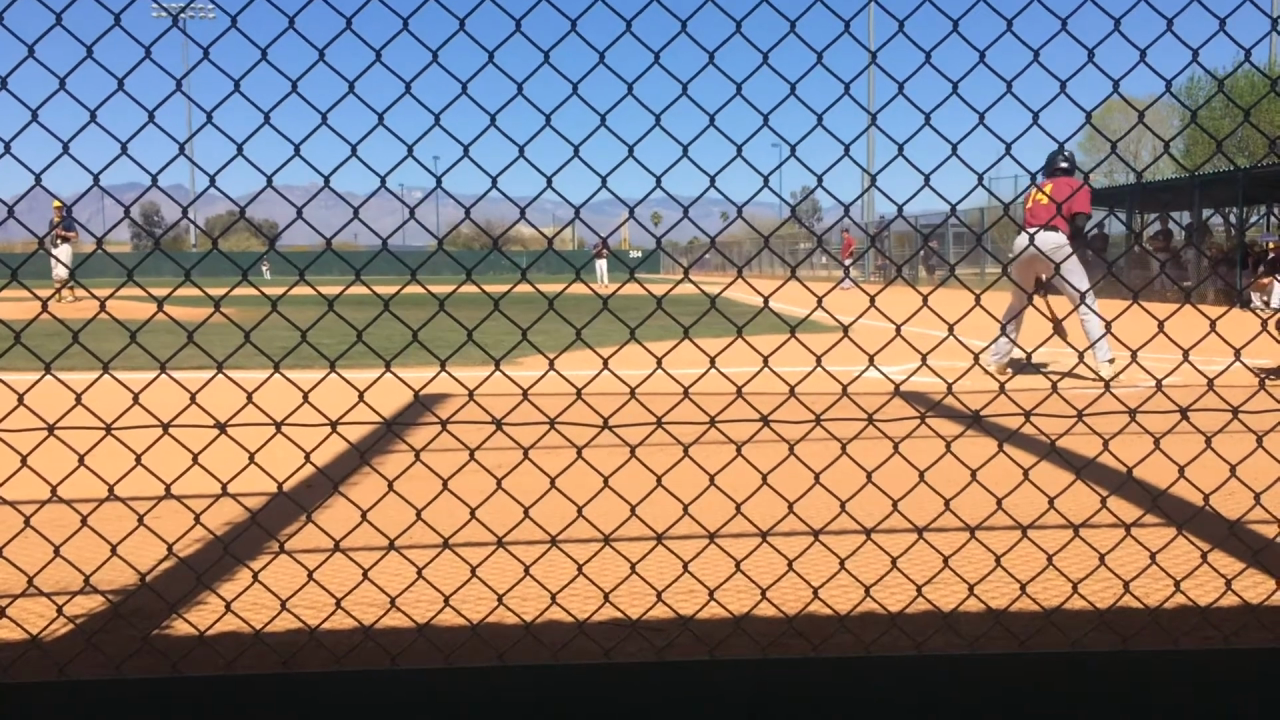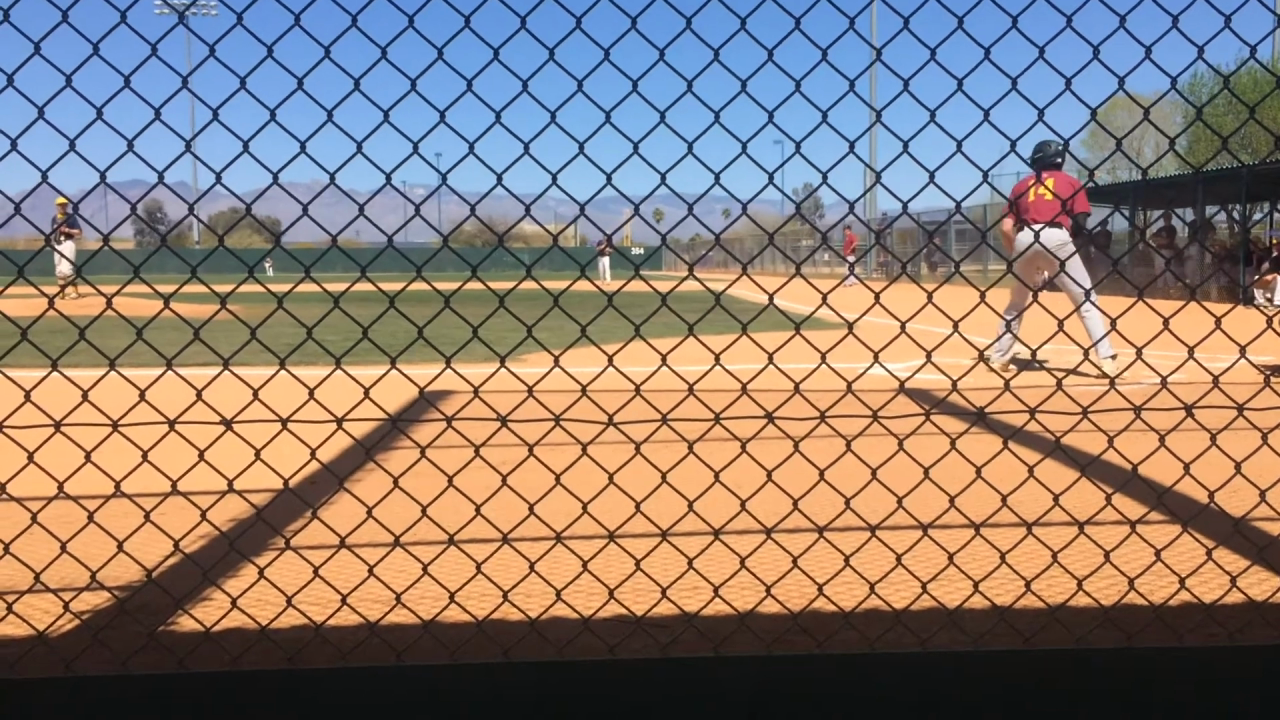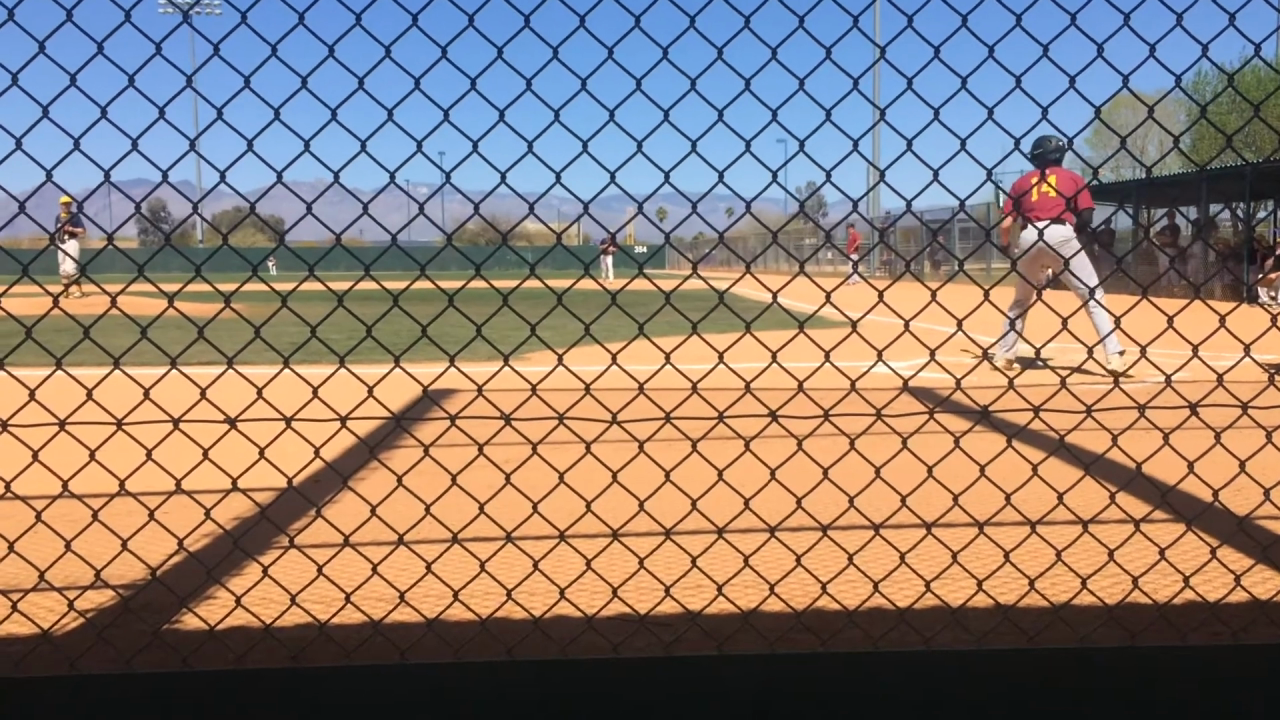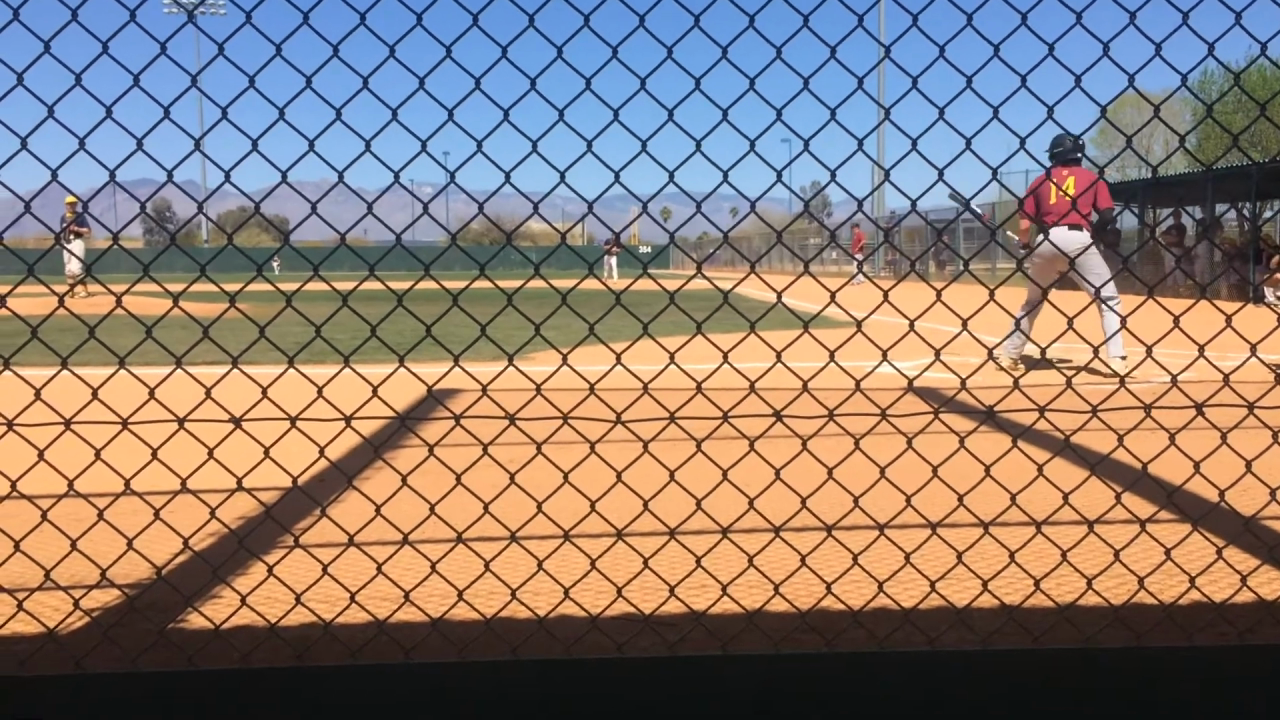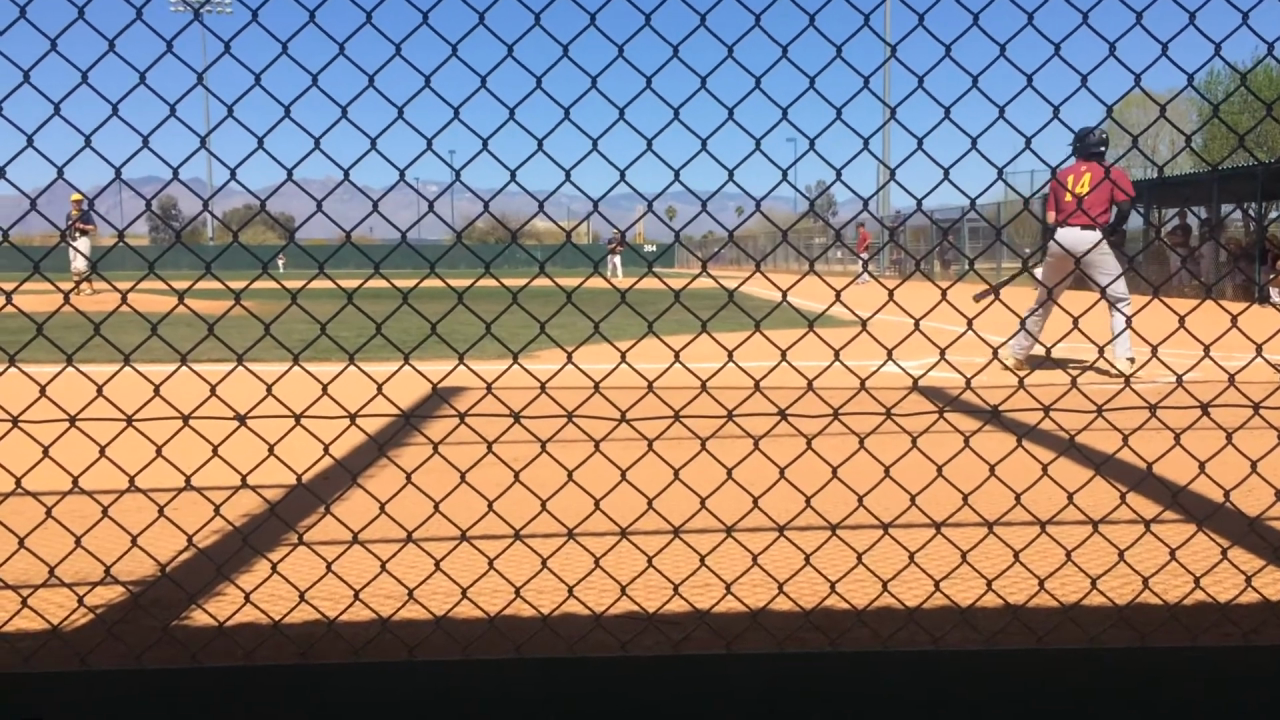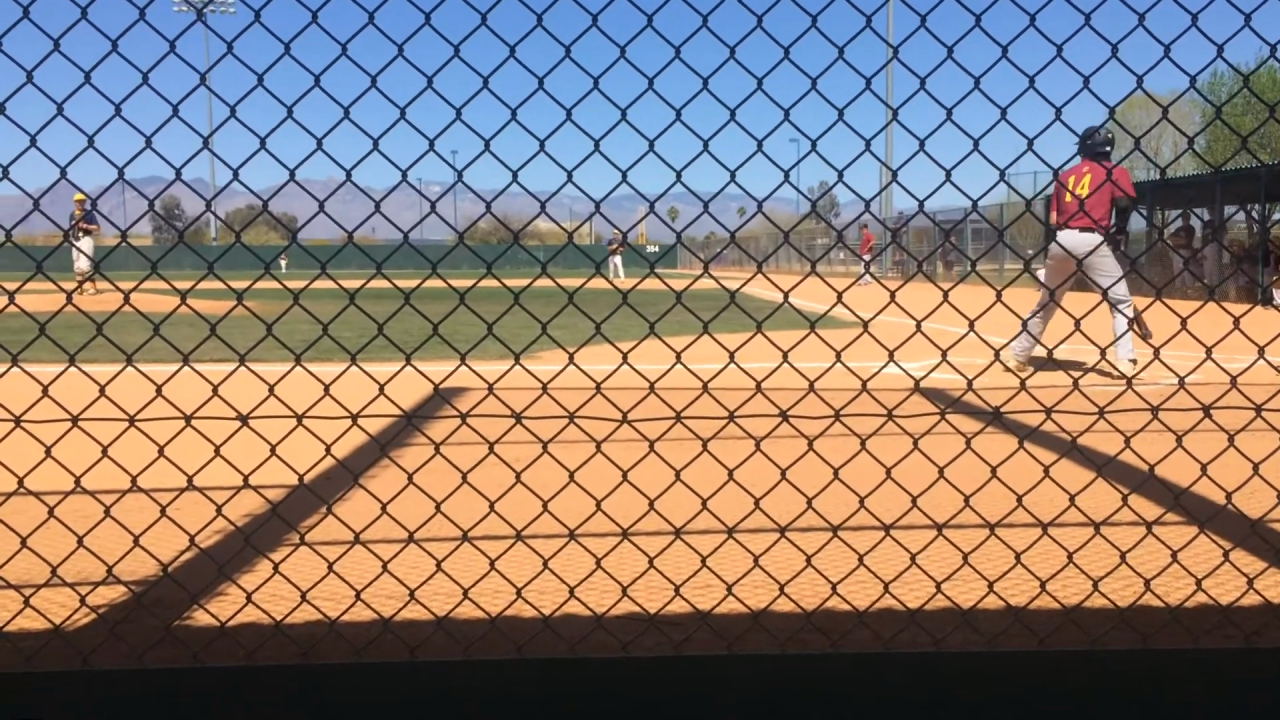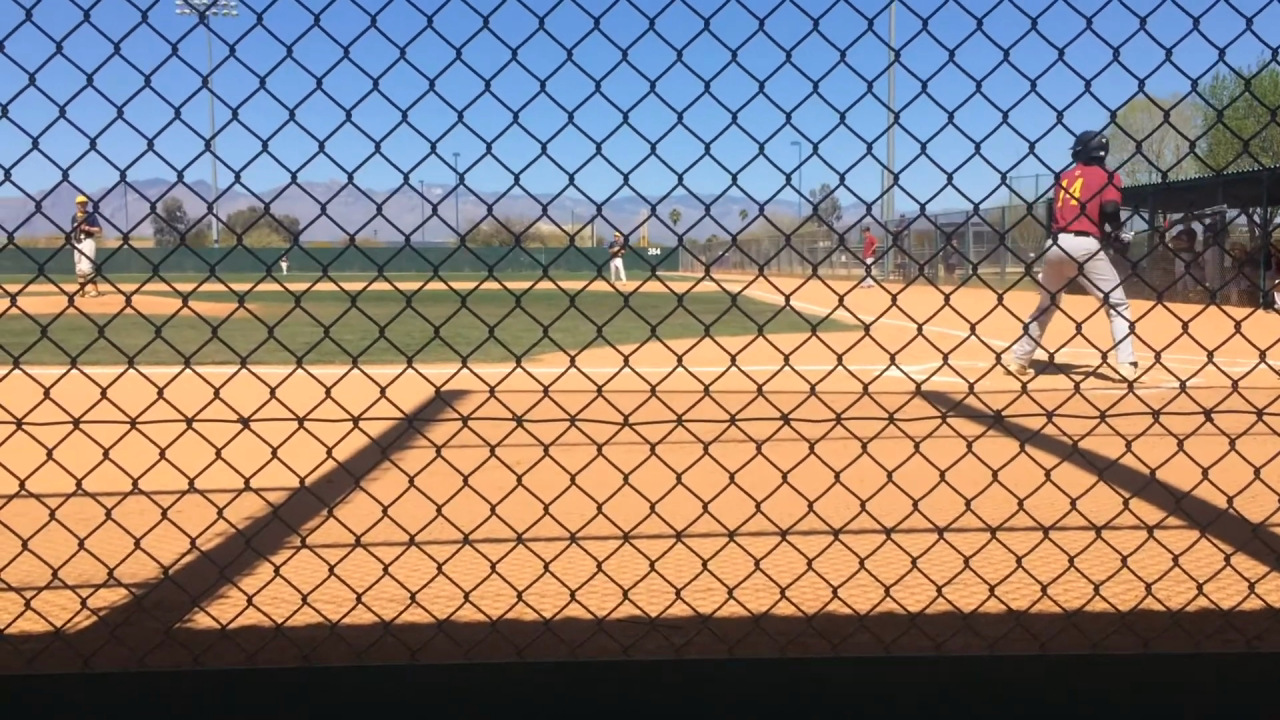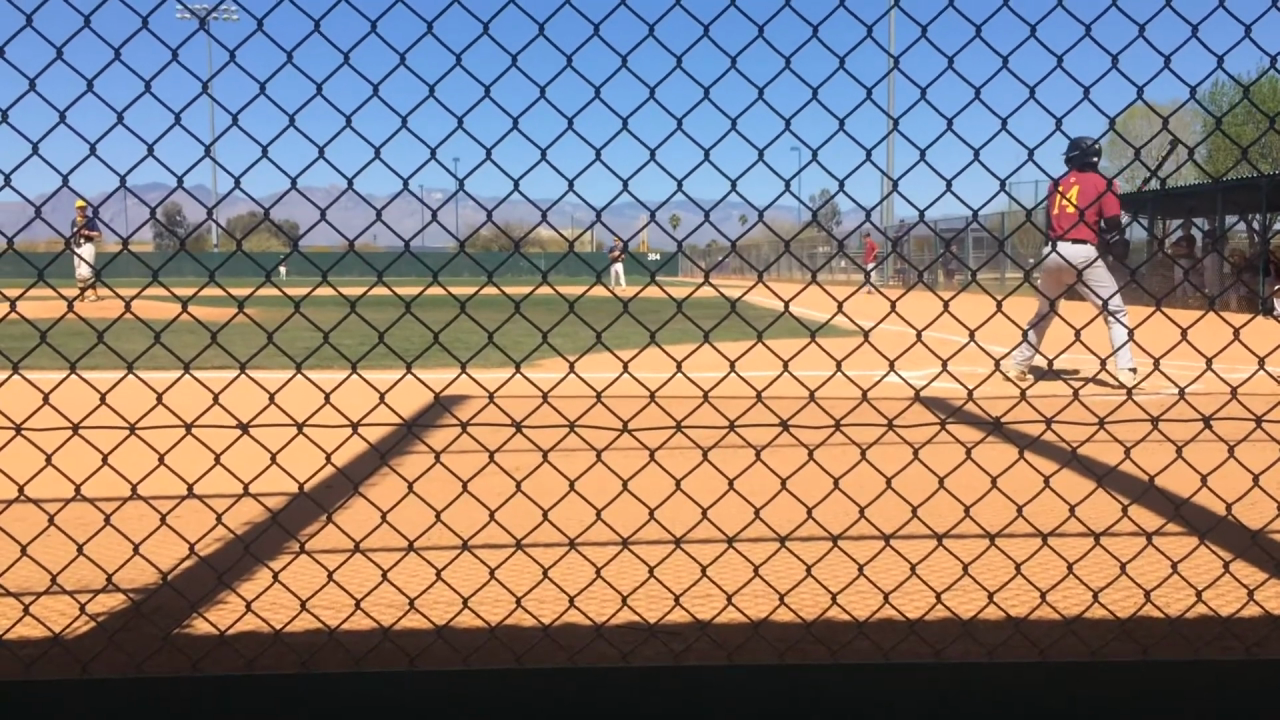
dt=0.2s
person 1, frame 1
left shoulder: (1034, 189)
right shoulder: (1077, 185)
right elbow: (1080, 223)
left wrist: (1036, 273)
right wrist: (1069, 243)
left hip: (1022, 242)
right hip: (1053, 241)
left knee: (1018, 303)
right knee: (1085, 301)
left ankle: (997, 361)
right ankle: (1104, 363)
person 1, frame 2
left shoulder: (1022, 184)
right shoulder: (1072, 182)
left elbow: (1006, 227)
right elbow: (1080, 222)
left wrist: (1013, 256)
left hip: (1023, 239)
right hip: (1056, 238)
left knee: (1017, 302)
right knee: (1086, 299)
left ankle: (999, 358)
right ankle: (1107, 359)
person 1, frame 3
left shoulder: (1022, 182)
right shoulder: (1074, 178)
left elbow: (1006, 224)
right elbow: (1086, 218)
left wrist: (1006, 246)
left hip: (1028, 237)
right hip: (1061, 235)
left knee: (1021, 300)
right knee: (1093, 295)
left ankle: (1003, 356)
right ankle: (1114, 355)
person 1, frame 4
left shoulder: (1039, 181)
right shoulder: (1092, 178)
left elbow: (1024, 225)
right elbow: (1107, 217)
left wrist: (1026, 244)
left hip: (1045, 241)
right hip: (1078, 240)
left knee: (1032, 301)
right knee: (1109, 299)
left ankle: (1009, 356)
right ankle: (1116, 358)
person 1, frame 5
left shoulder: (1061, 175)
right shoulder: (1112, 173)
left elbow: (1050, 218)
right elbow: (1125, 207)
right wrist: (1112, 231)
left hip: (1060, 238)
right hip: (1091, 239)
left knee: (1043, 301)
right knee: (1120, 300)
left ankle: (1016, 356)
right ankle: (1122, 360)
person 1, frame 6
left shoulder: (1065, 175)
right shoulder: (1116, 172)
left elbow: (1053, 220)
right elbow: (1124, 203)
right wrist: (1118, 231)
left hip: (1061, 241)
right hip: (1092, 241)
left knee: (1046, 303)
right knee: (1121, 302)
left ankle: (1018, 357)
right ankle: (1125, 361)
person 1, frame 7
left shoulder: (1063, 178)
right shoulder: (1107, 177)
right elbow: (1110, 208)
right wrist: (1116, 232)
left hip: (1056, 245)
right hip: (1085, 245)
left knee: (1046, 306)
right knee: (1118, 305)
left ankle: (1017, 360)
right ankle: (1126, 364)
person 1, frame 8
left shoulder: (1057, 184)
right shoulder: (1102, 183)
right elbow: (1112, 222)
right wrist: (1119, 241)
left hip: (1053, 252)
right hip: (1082, 253)
left knee: (1044, 312)
right knee: (1115, 312)
left ankle: (1017, 367)
right ankle: (1125, 371)
